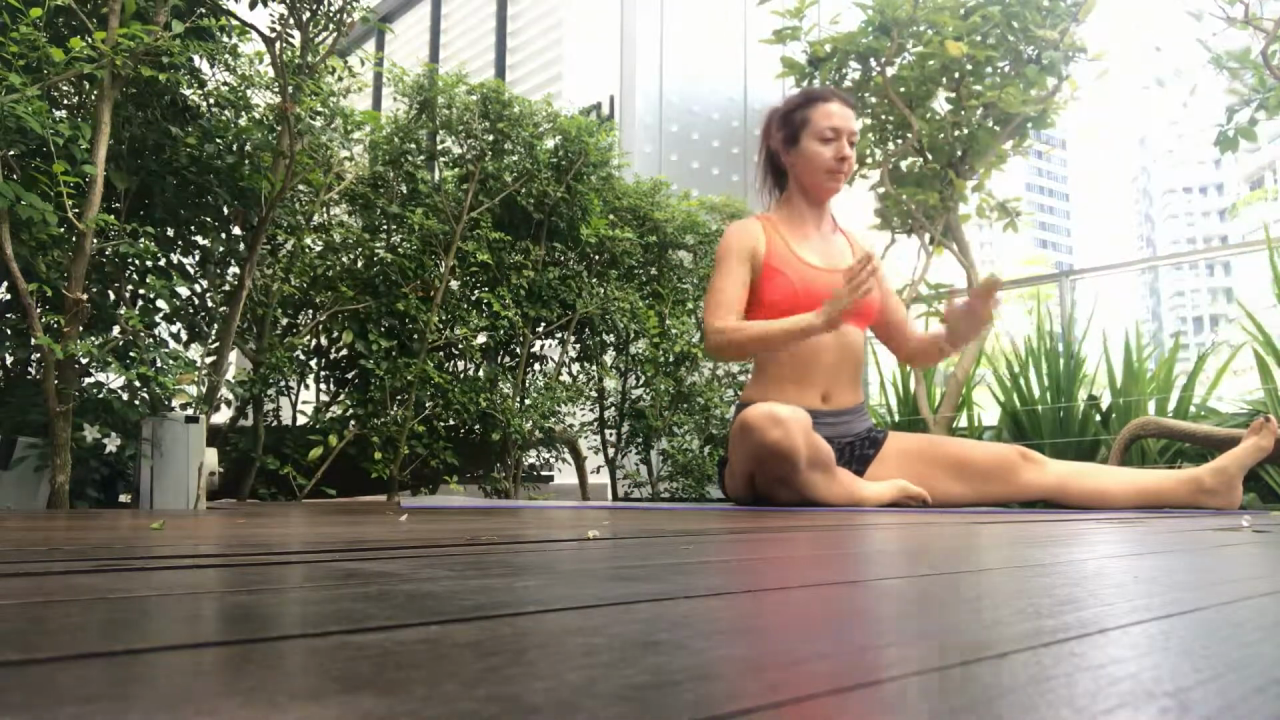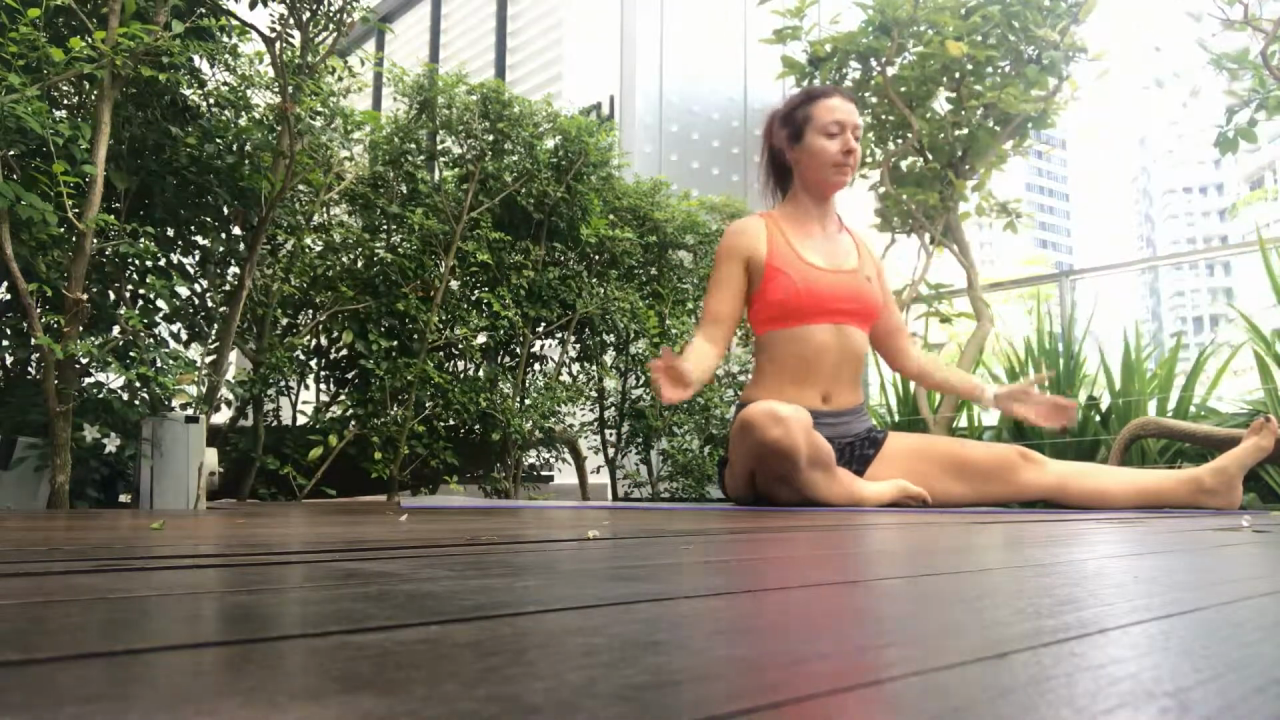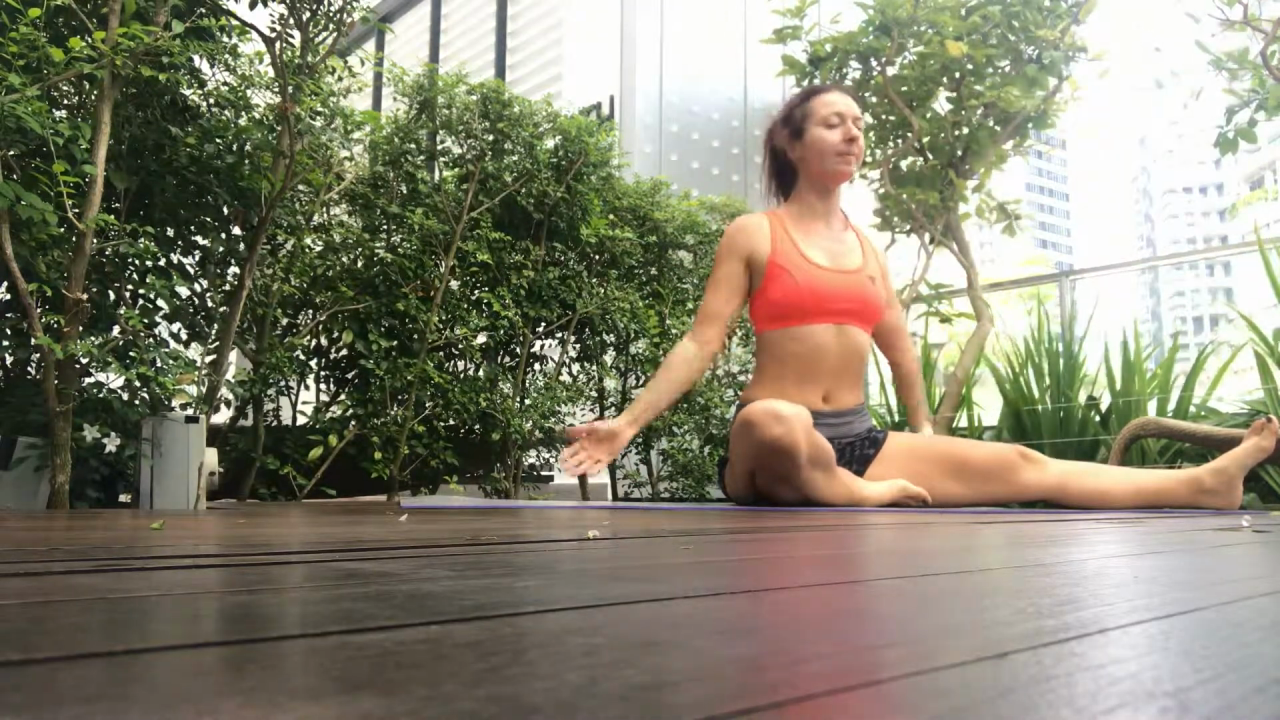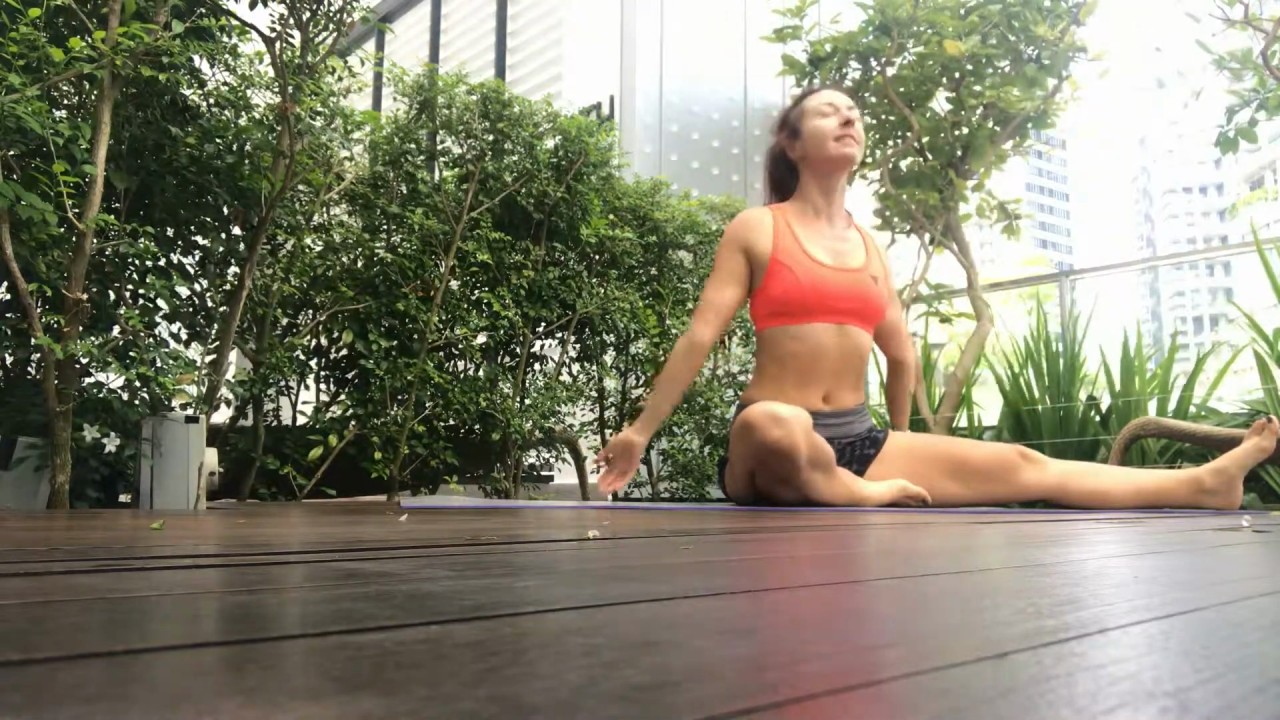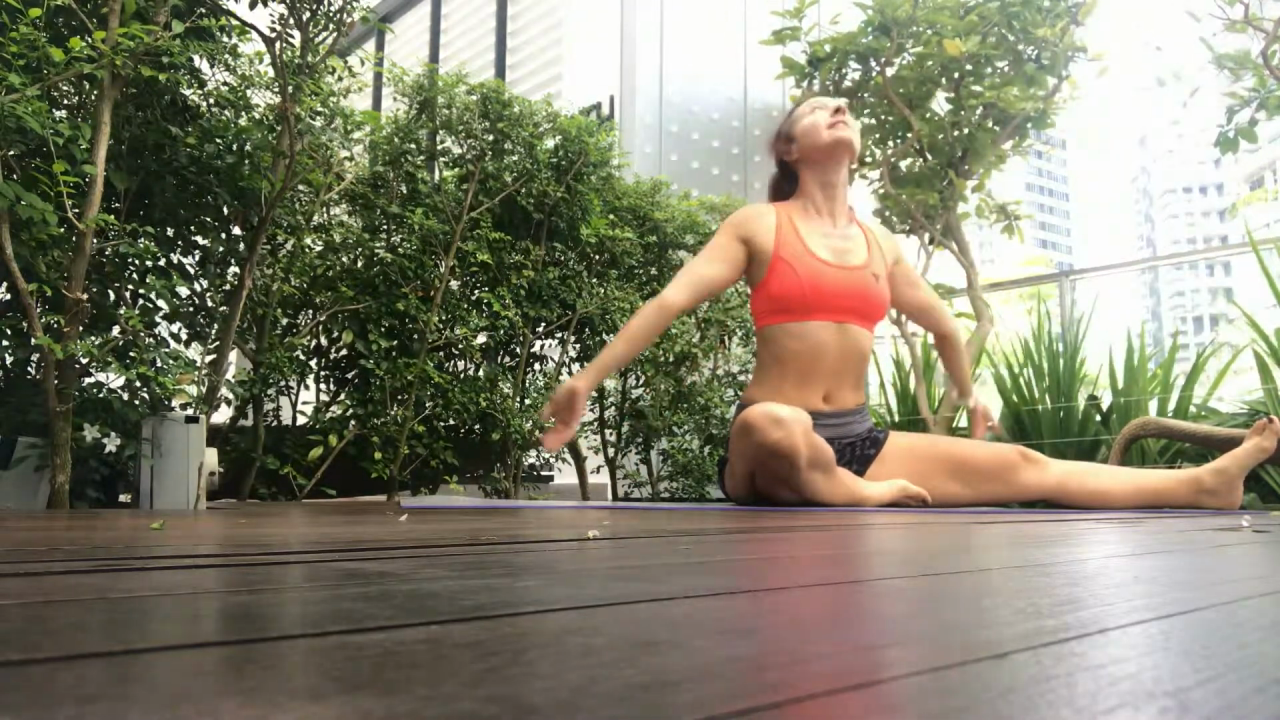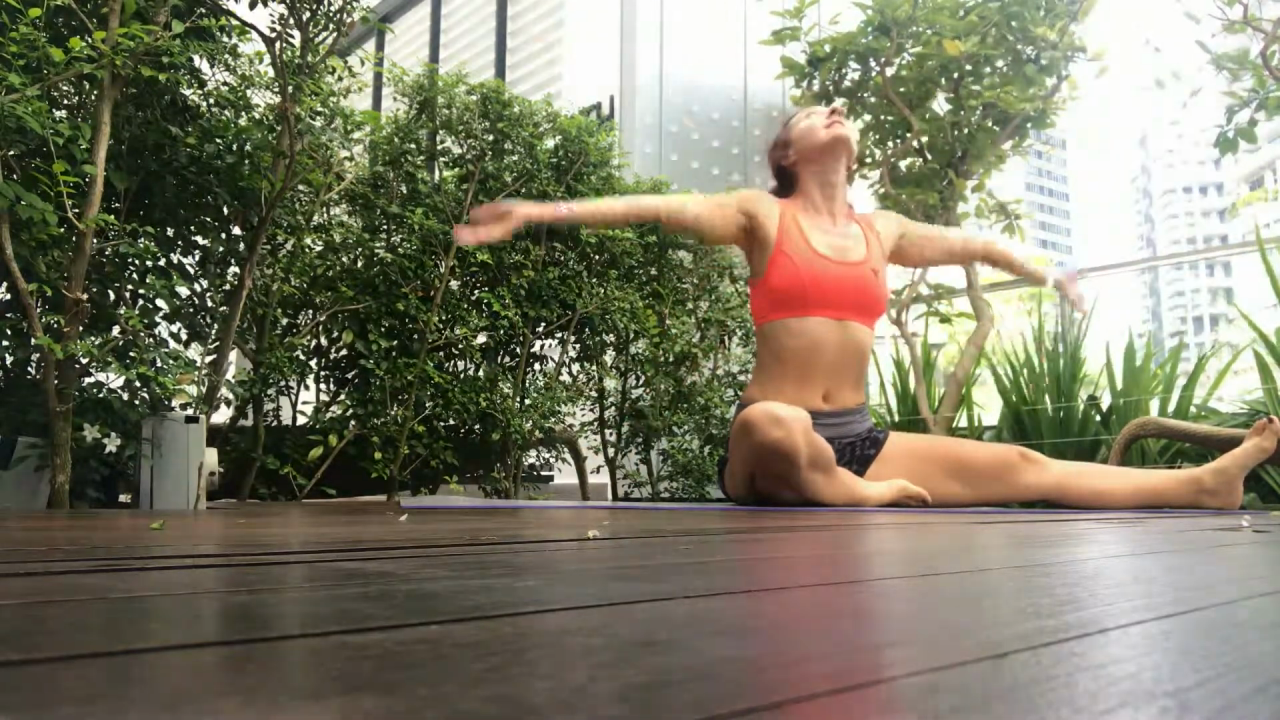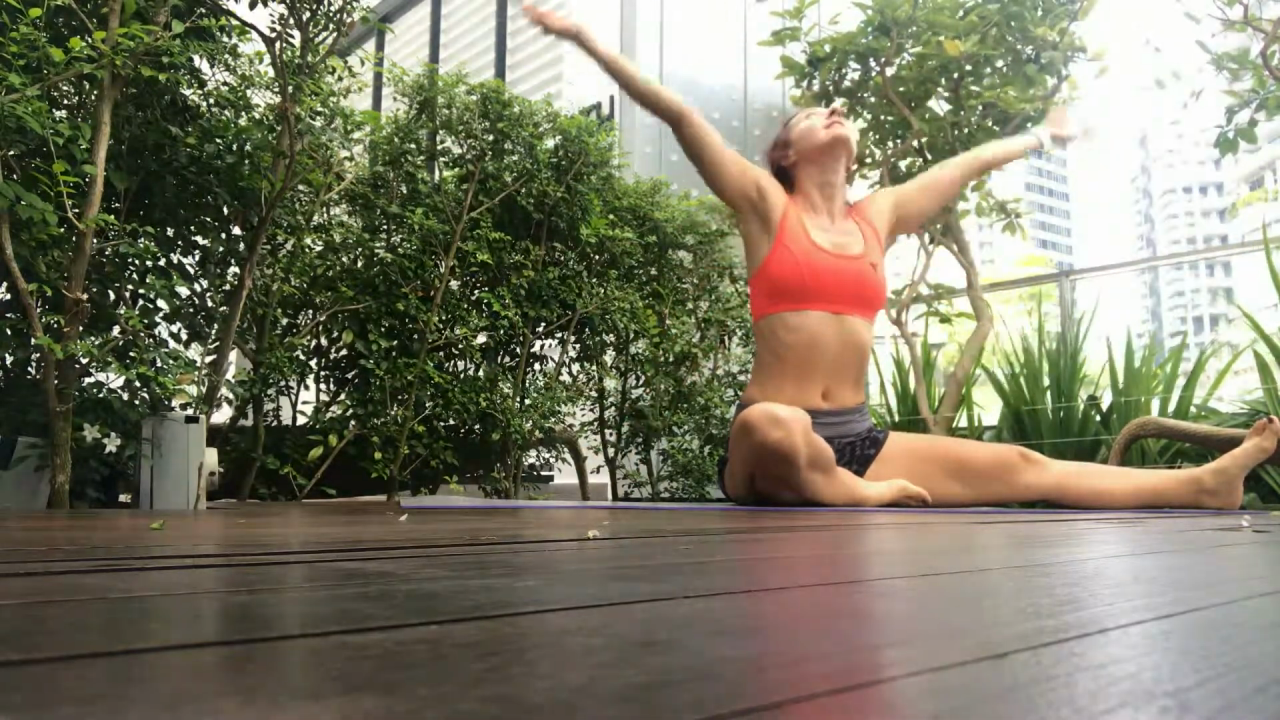
dt=0.2s
person 1, frame 1
left shoulder: (857, 248)
right shoulder: (748, 237)
left elbow: (916, 352)
right elbow: (719, 337)
left wrist: (958, 330)
right wrist: (822, 316)
left hip: (856, 437)
right hip: (771, 448)
left knee: (1021, 466)
right knee: (773, 425)
left ankle: (1201, 485)
right ankle: (864, 497)
person 1, frame 2
left shoulder: (861, 251)
right shoulder: (750, 236)
left elbow: (905, 354)
right elbow: (710, 340)
left wrist: (996, 395)
right wrist: (686, 376)
left hip: (860, 438)
right hip: (769, 447)
left knee: (1018, 465)
right knee: (774, 422)
left ankle: (1200, 483)
right ankle: (862, 497)
person 1, frame 3
left shoulder: (867, 249)
right shoulder: (753, 235)
left elbow: (902, 353)
right elbow: (701, 341)
left wrist: (924, 432)
right wrist: (627, 424)
left hip: (861, 439)
right hip: (774, 448)
left knee: (1018, 464)
right knee: (774, 421)
left ankle: (1200, 484)
right ankle: (862, 499)
person 1, frame 4
left shoulder: (869, 247)
right shoulder: (755, 230)
left elbow: (902, 355)
right elbow: (701, 334)
left wrist: (896, 448)
right wrist: (639, 435)
left hip: (860, 438)
right hip: (770, 449)
left knee: (1020, 466)
right knee: (774, 424)
left ankle: (1200, 485)
right ankle: (863, 498)
person 1, frame 5
left shoulder: (878, 242)
right shoulder: (760, 225)
left elbow: (941, 322)
right elbow: (671, 299)
left wrist: (968, 393)
right wrist: (589, 378)
left hip: (863, 438)
right hip: (774, 444)
left knee: (1021, 465)
right knee: (774, 426)
left ankle: (1201, 483)
right ankle: (864, 499)
person 1, frame 6
left shoulder: (881, 232)
right shoulder: (761, 215)
left elbow: (969, 244)
right elbow: (656, 210)
left wrist: (1041, 271)
right wrist: (540, 211)
left hip: (860, 439)
right hip: (773, 447)
left knee: (1020, 465)
right knee: (776, 426)
left ankle: (1200, 483)
right ankle: (863, 499)
person 1, frame 7
left shoulder: (877, 217)
right shoulder: (767, 207)
left elbow: (970, 161)
right elbow: (683, 117)
left wrist: (1039, 137)
left hip: (858, 438)
right hip: (771, 438)
left knee: (1018, 467)
right knee: (775, 429)
left ankle: (1196, 484)
right ankle: (862, 497)
